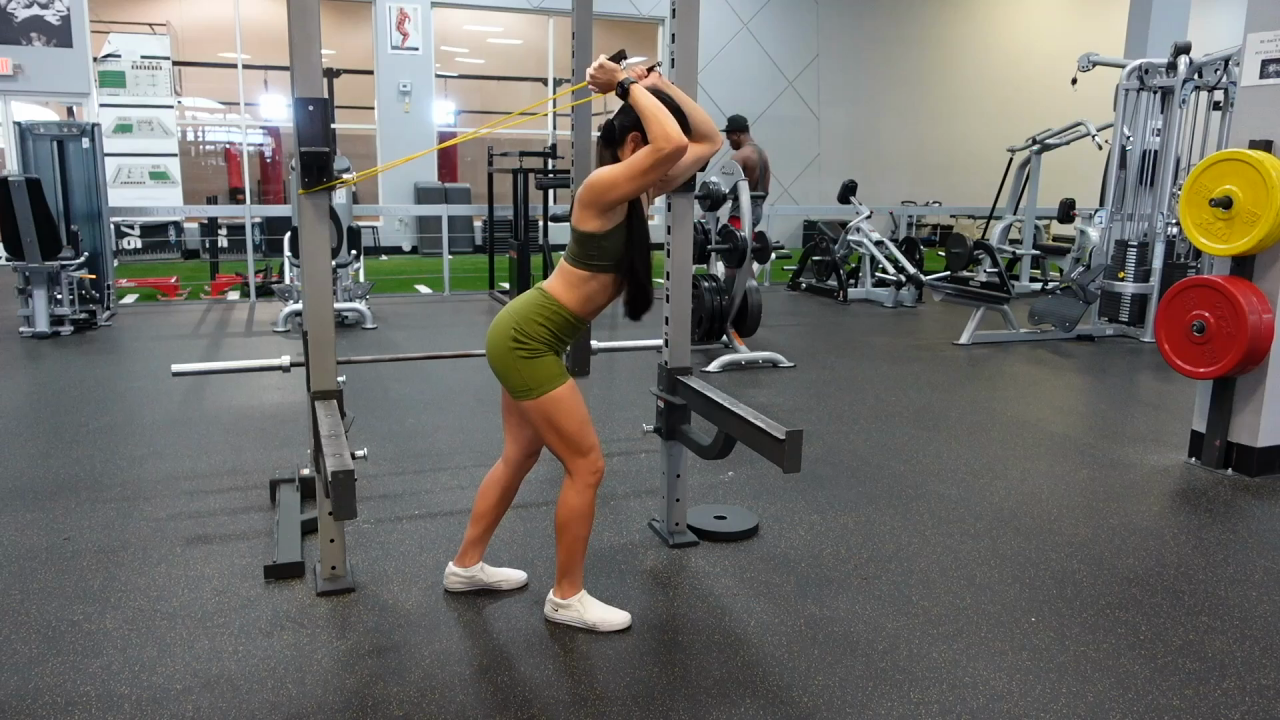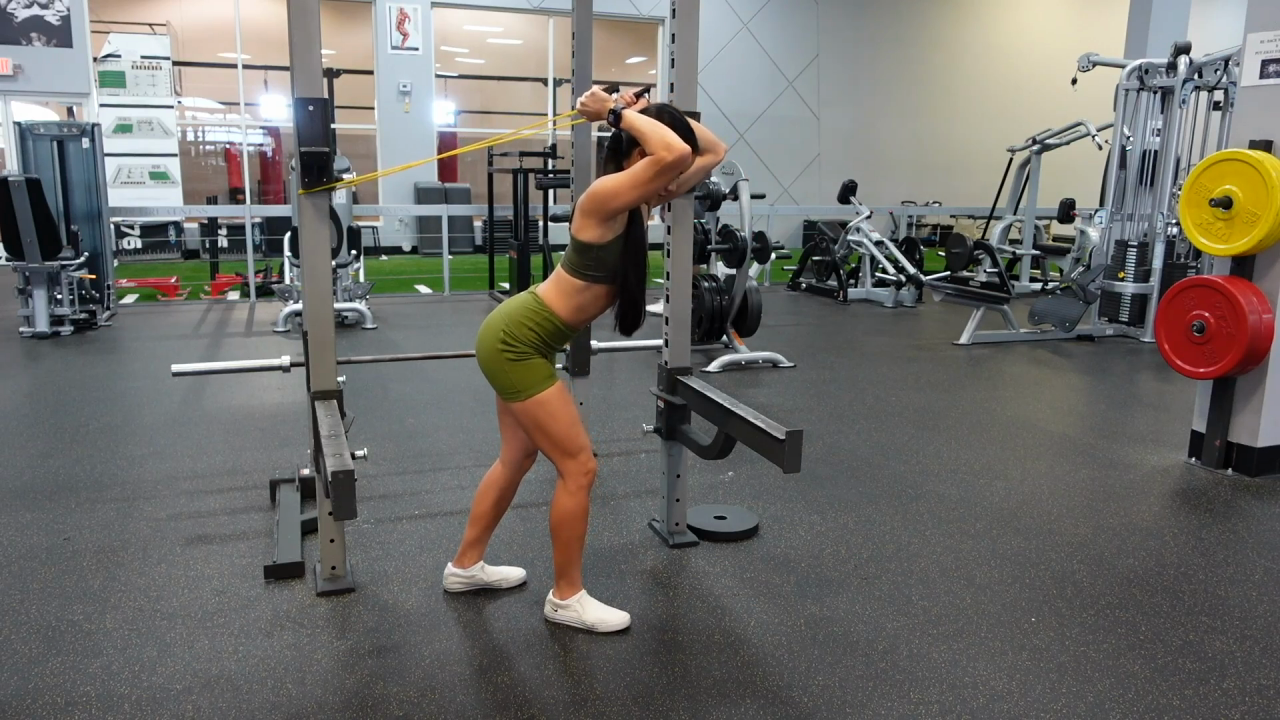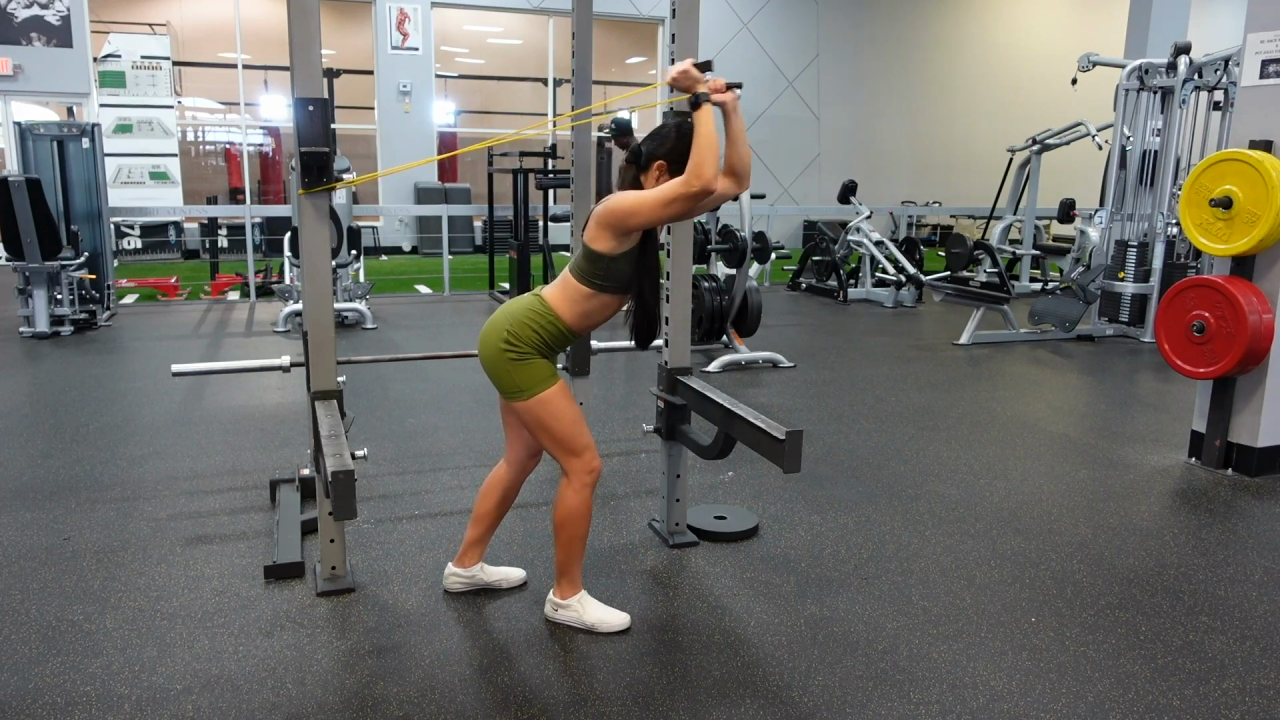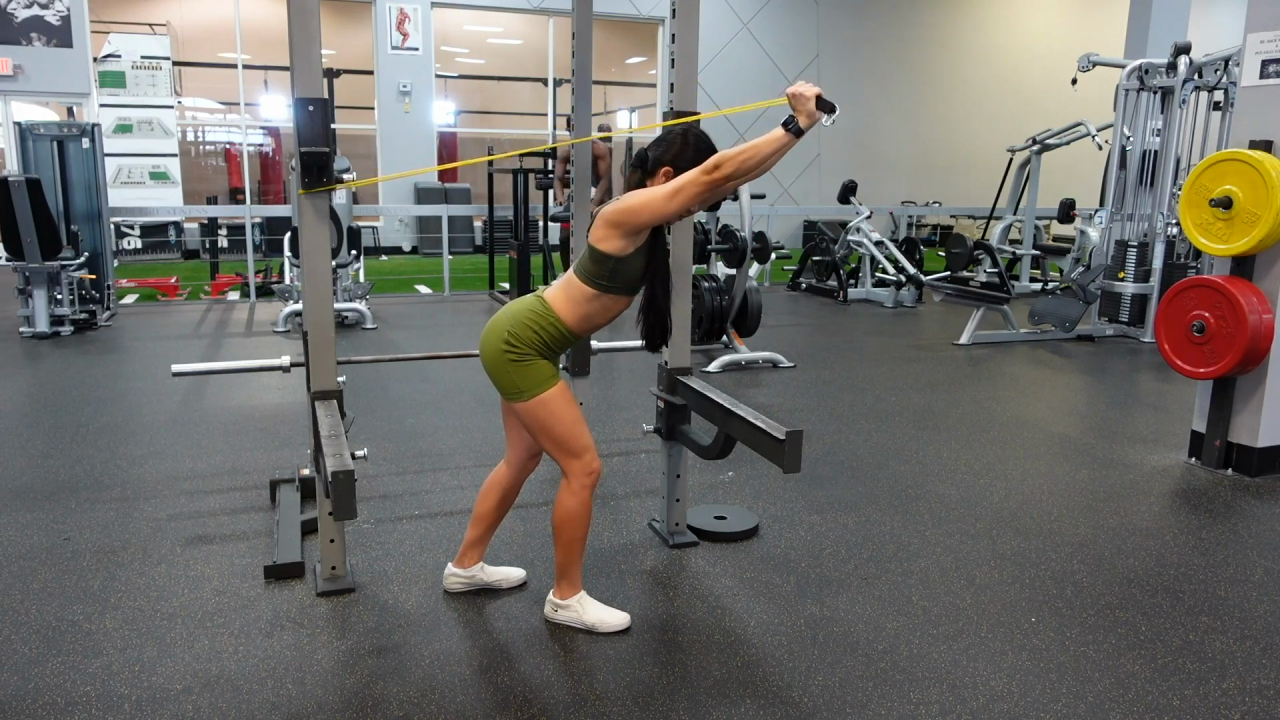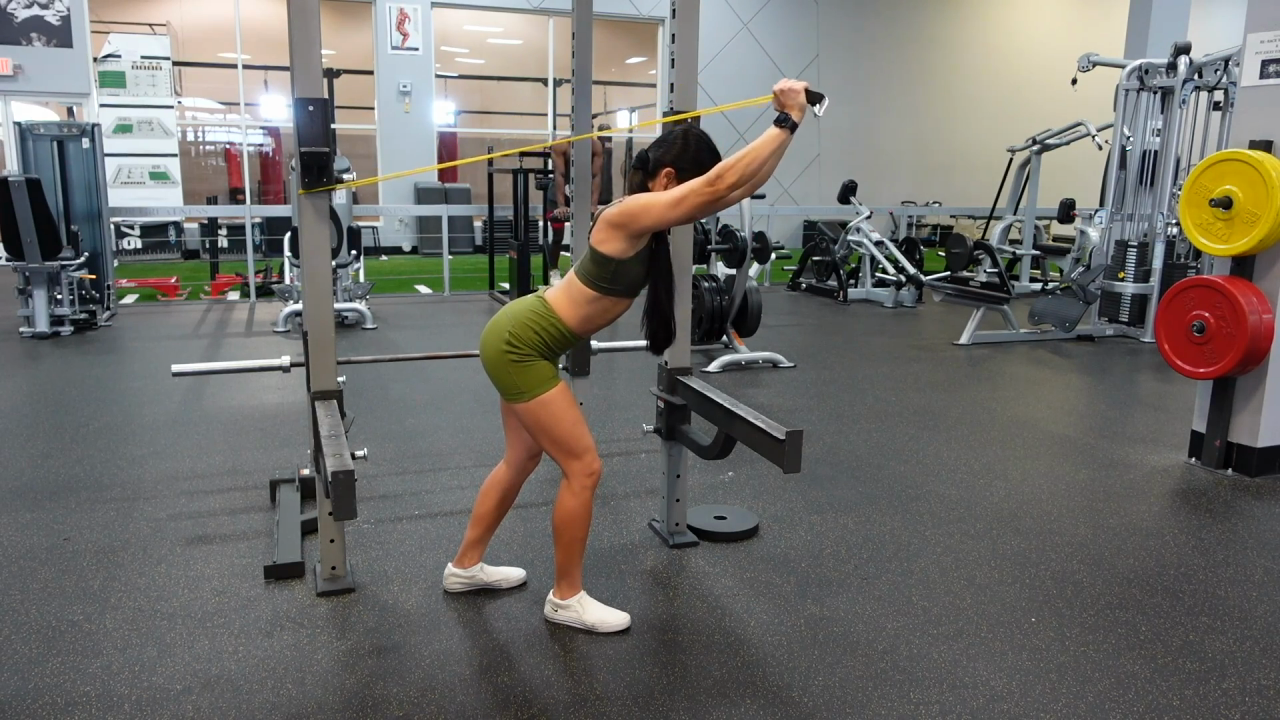
dt=0.7s
person 1, frame 1
left shoulder: (639, 190)
right shoulder: (603, 187)
left elbow: (708, 141)
right elbow: (673, 144)
left wrist: (655, 84)
right wrist: (628, 86)
left hip: (524, 334)
right hip: (527, 340)
left knee: (519, 457)
right knee: (586, 466)
left ankle: (466, 566)
right ankle: (567, 597)
person 1, frame 2
left shoulder: (638, 201)
right shoulder: (605, 197)
left elbow: (712, 151)
right elbow: (676, 153)
left wrist: (635, 110)
right wrist: (620, 112)
left hip: (517, 335)
right hip: (517, 341)
left knee: (517, 458)
right knee: (578, 467)
left ankle: (465, 566)
right ankle: (567, 597)
person 1, frame 3
left shoulder: (647, 208)
right shoulder: (622, 211)
left elbow: (733, 181)
right elbow: (702, 183)
left wrist: (724, 105)
right wrist: (703, 100)
left hip: (518, 336)
right hip: (518, 342)
left knee: (521, 459)
right knee: (582, 466)
left ankle: (466, 567)
right ankle: (567, 597)
person 1, frame 4
left shoulder: (650, 211)
right shoulder: (628, 213)
left elbow: (735, 175)
right elbow: (719, 172)
left wrist: (793, 128)
right wrist: (794, 124)
left hip: (522, 336)
right hip: (520, 343)
left knee: (523, 458)
right knee: (582, 467)
left ankle: (465, 566)
right ankle: (566, 597)
person 1, frame 5
left shoulder: (653, 213)
right shoulder: (631, 215)
left elbow: (741, 186)
right elbow: (722, 184)
left wrist: (786, 124)
right wrist: (786, 120)
left hip: (522, 337)
right hip: (520, 343)
left knee: (522, 458)
right knee: (583, 468)
left ankle: (465, 567)
right ankle: (566, 598)
